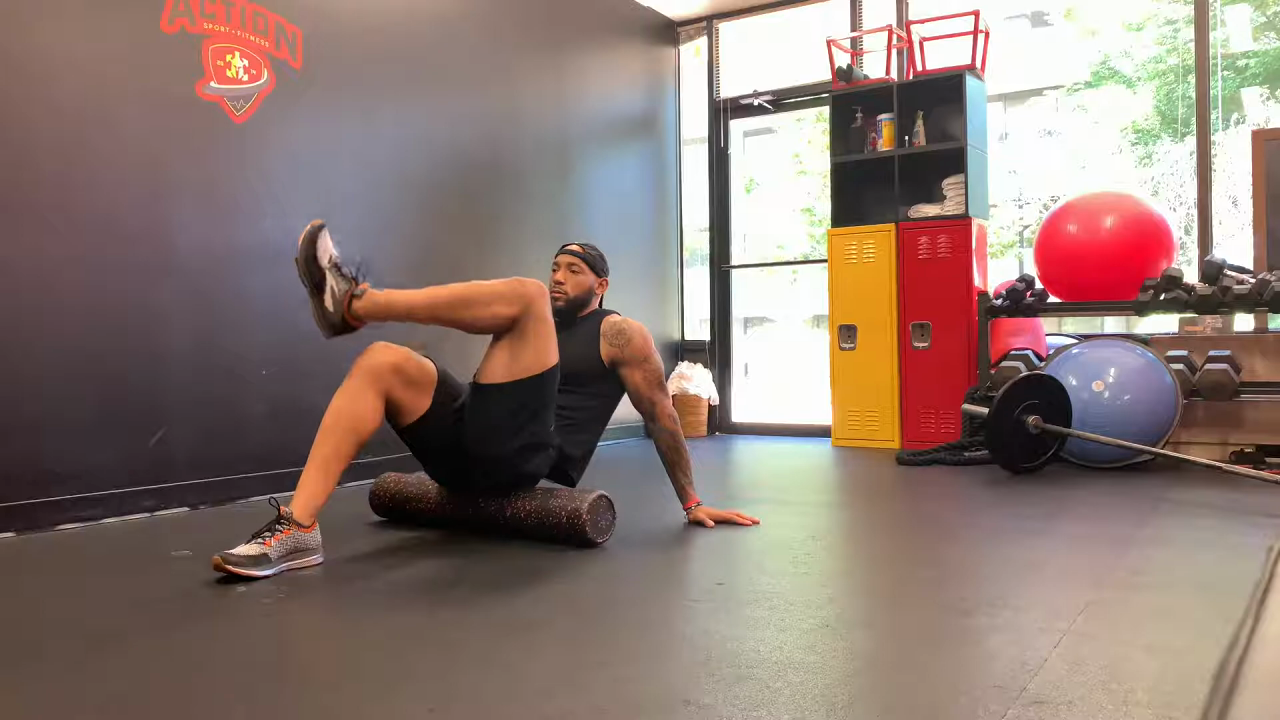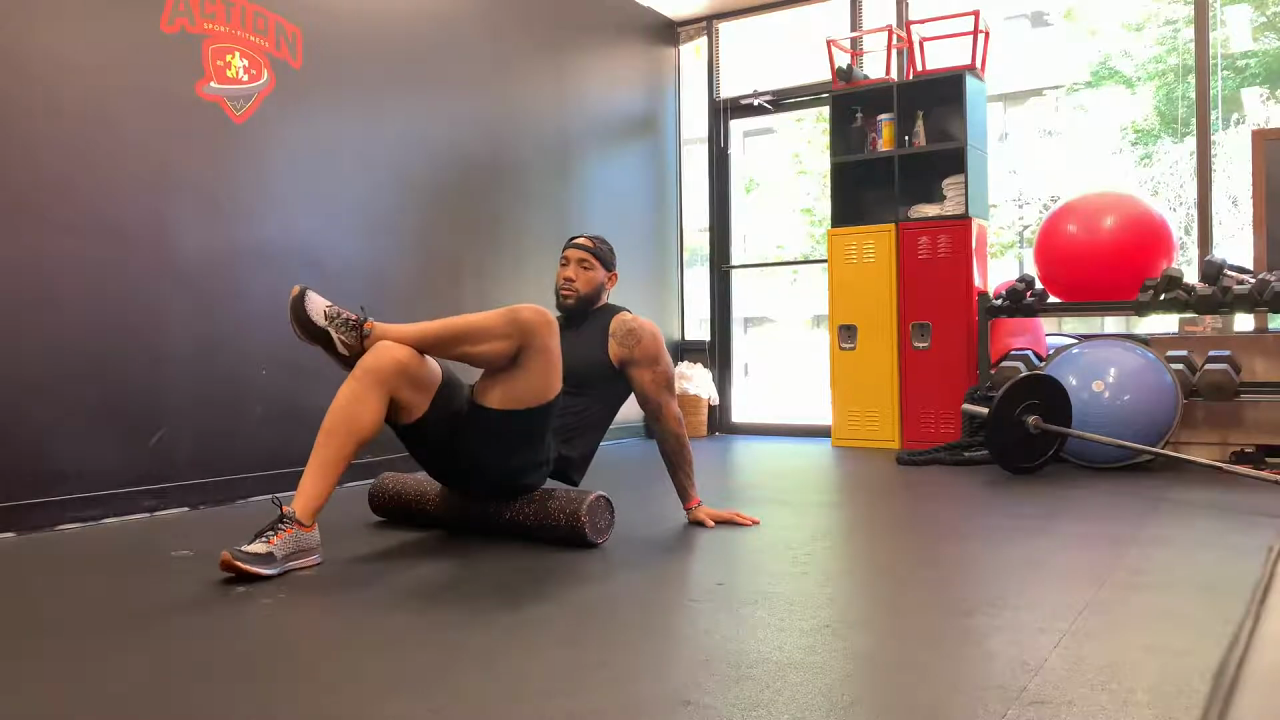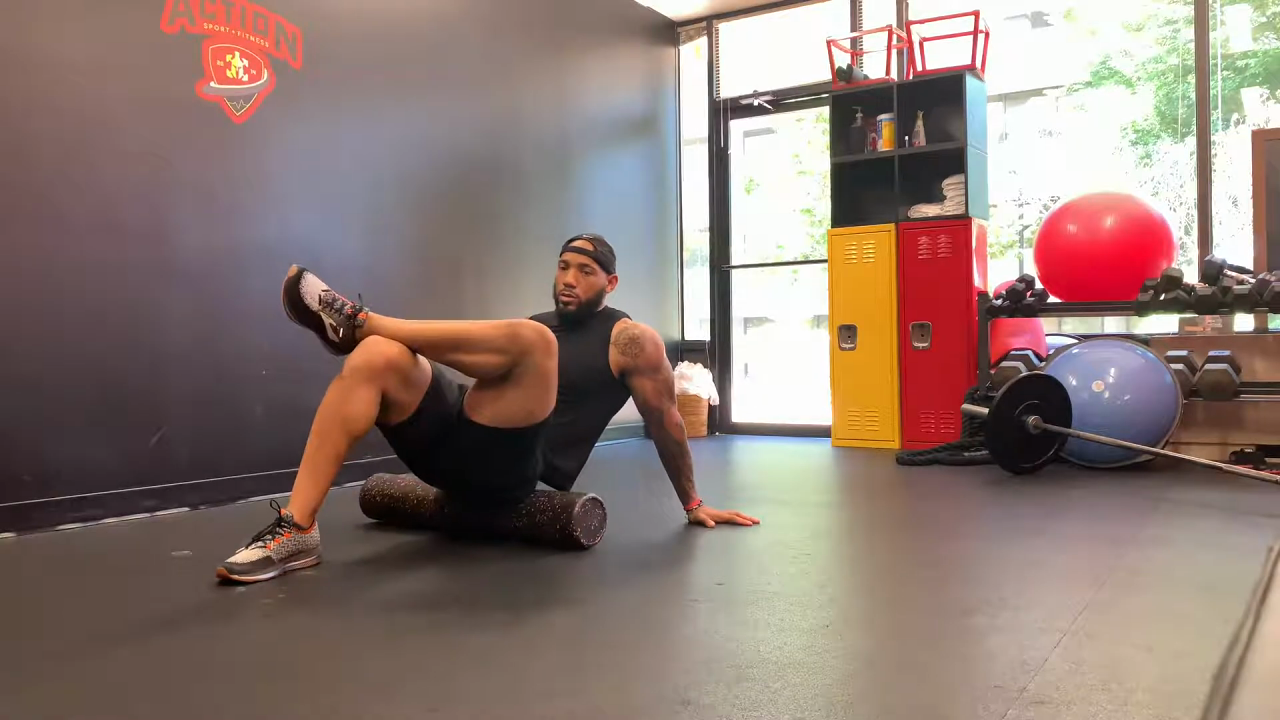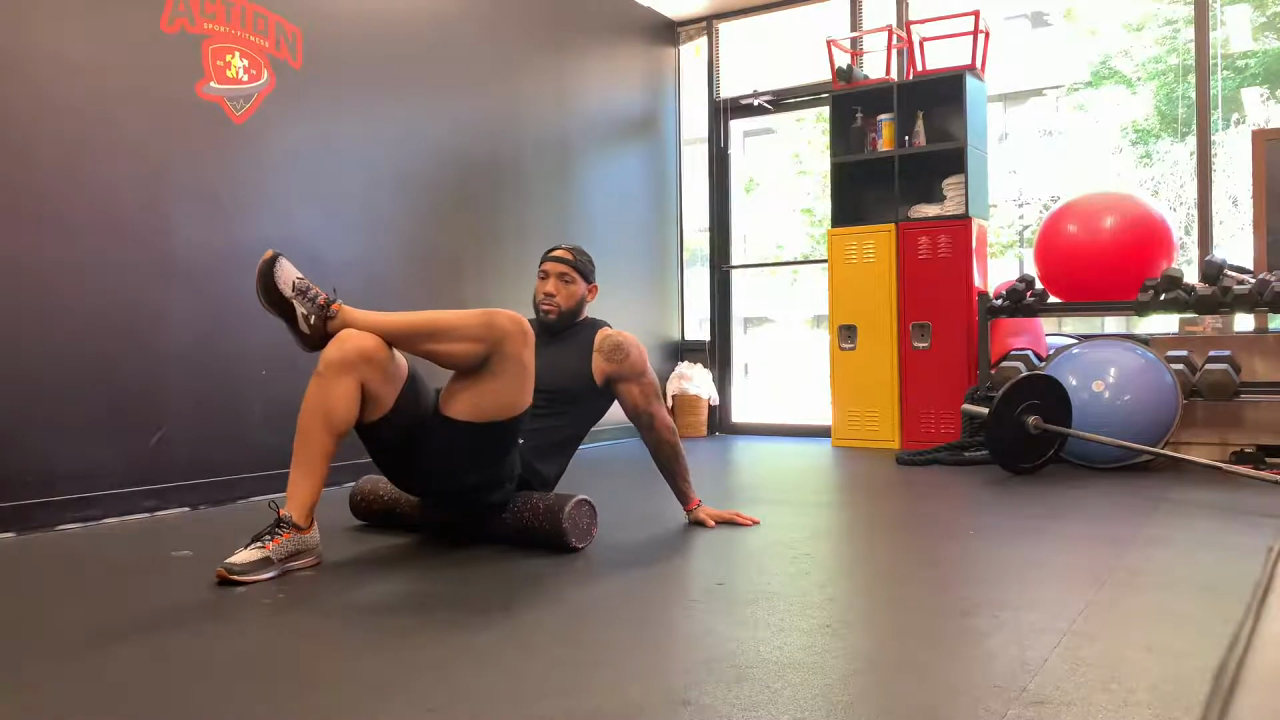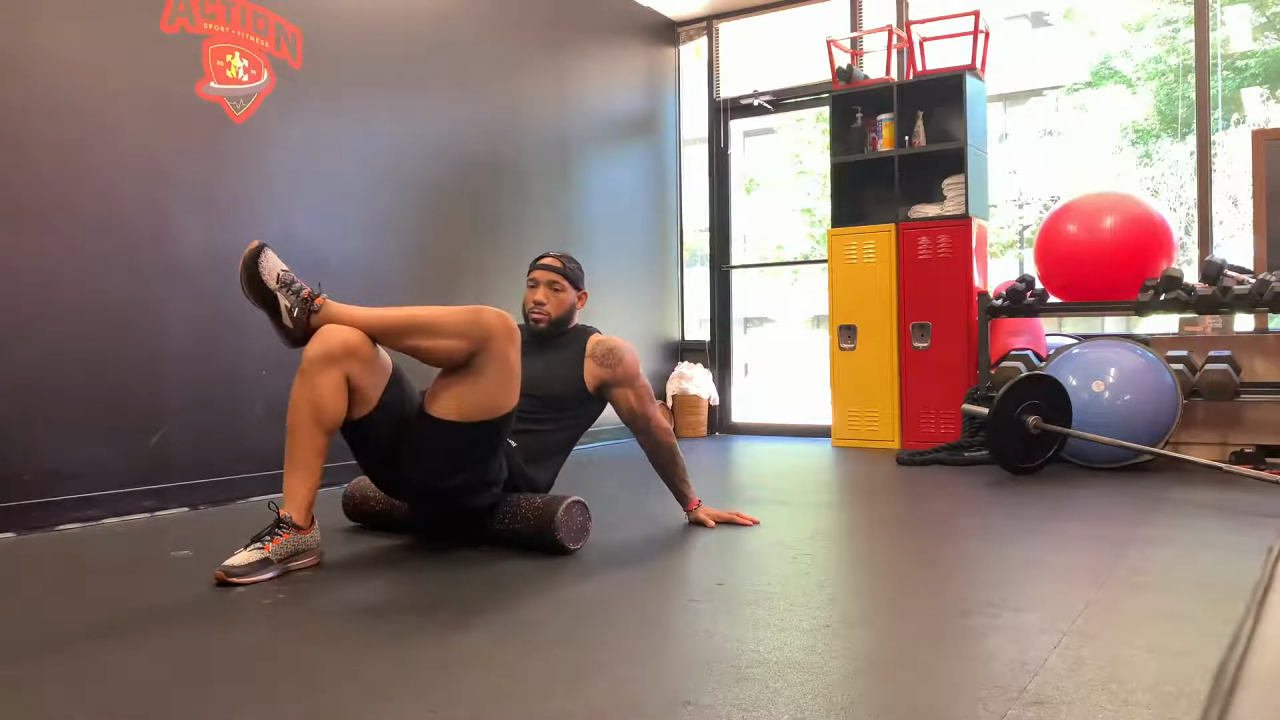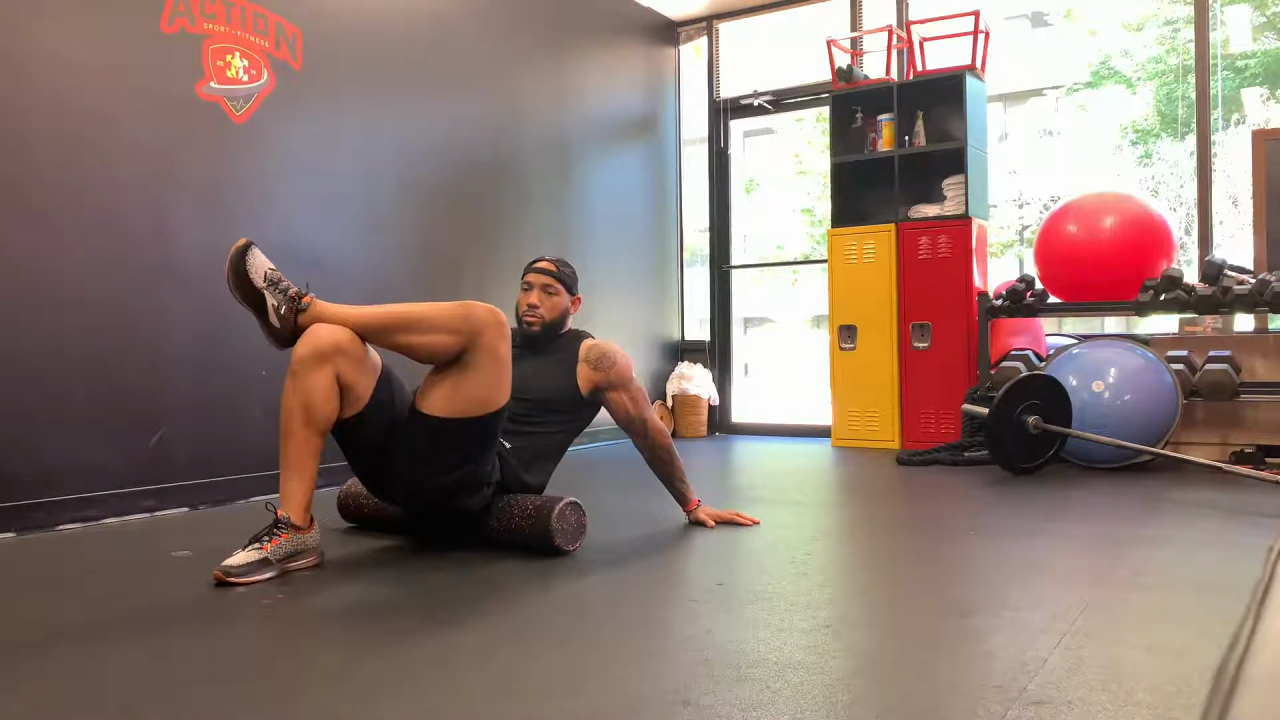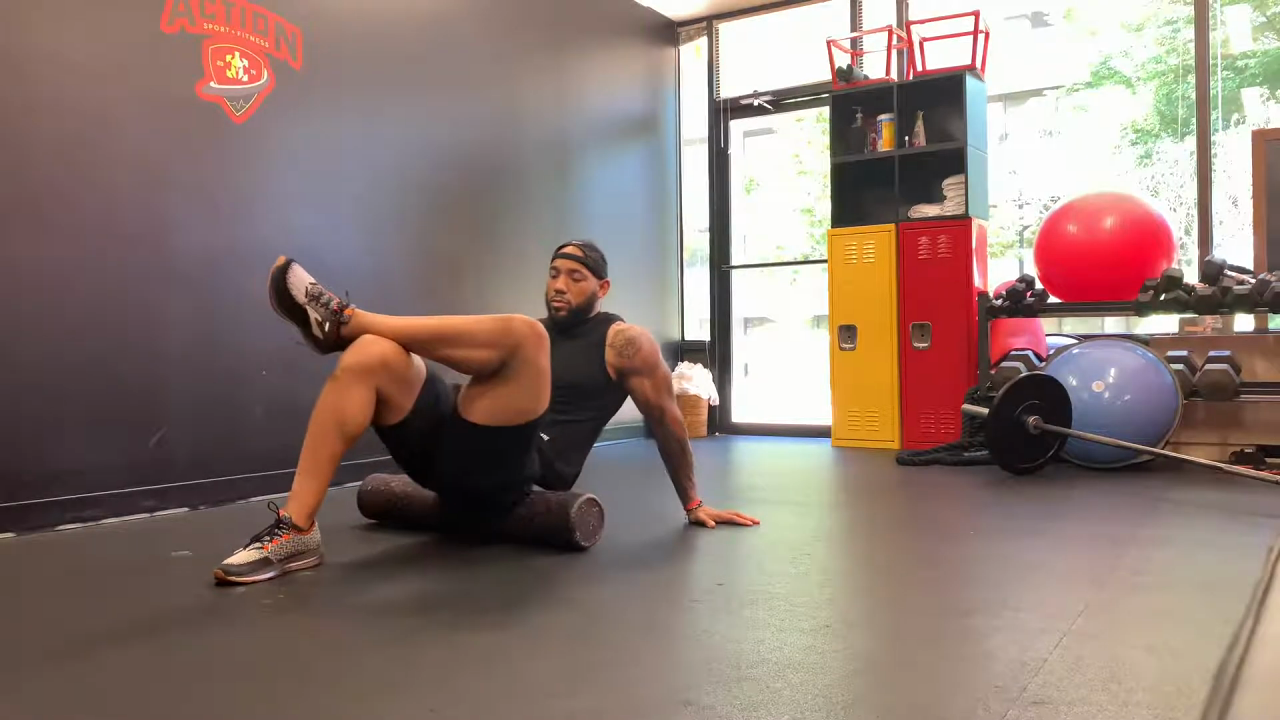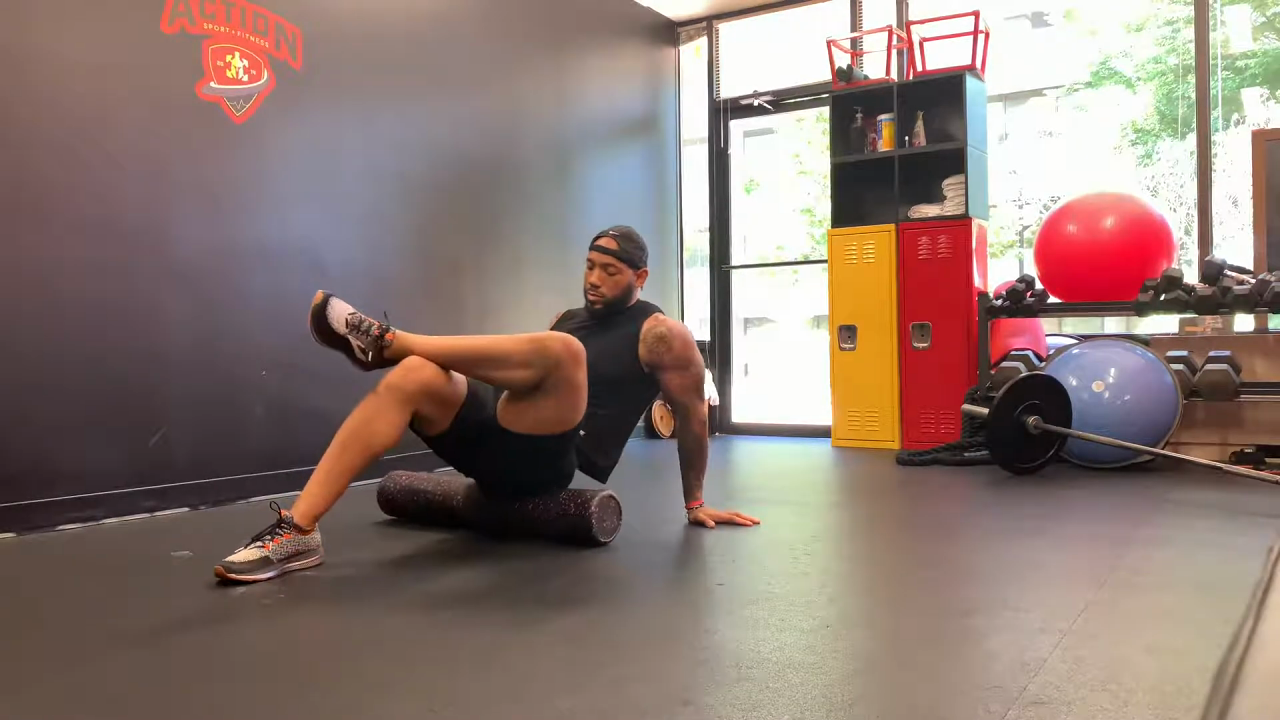
dt=0.5s
person 1, frame 1
left shoulder: (620, 335)
right shoulder: (542, 331)
left elbow: (660, 415)
left wrist: (691, 502)
left hip: (519, 451)
right hip: (472, 446)
left knee: (525, 295)
right knee: (382, 362)
left ankle: (352, 303)
right ankle: (299, 527)
person 1, frame 2
left shoulder: (630, 333)
right shoulder: (550, 332)
left elbow: (666, 416)
left wrist: (691, 503)
left hip: (518, 460)
right hip: (470, 447)
left knee: (530, 321)
right knee: (387, 362)
left ankle: (363, 333)
right ankle: (298, 527)
person 1, frame 3
left shoulder: (629, 340)
right shoulder: (536, 324)
left elbow: (665, 422)
left wrist: (692, 503)
left hip: (508, 466)
right hip: (457, 441)
left knee: (530, 341)
right knee: (376, 357)
left ankle: (359, 322)
right ankle: (296, 528)
person 1, frame 4
left shoulder: (612, 348)
right shoulder: (521, 341)
left elbow: (656, 425)
left wrist: (691, 503)
left hip: (486, 472)
right hip: (432, 452)
left knee: (506, 328)
right knee: (352, 350)
left ankle: (330, 315)
right ankle: (295, 530)
person 1, frame 5
left shoulder: (603, 354)
right shoulder: (511, 344)
left elbow: (653, 429)
left wrist: (692, 505)
left hip: (472, 475)
right hip: (420, 455)
left knee: (490, 325)
right knee: (335, 346)
left ankle: (312, 309)
right ankle: (295, 529)
person 1, frame 6
left shoulder: (595, 359)
right shoulder: (503, 346)
left elbow: (648, 430)
left wrist: (691, 504)
left hip: (464, 475)
right hip: (408, 456)
left knee: (482, 320)
right knee: (324, 346)
left ankle: (300, 309)
right ankle: (294, 530)
person 1, frame 7
left shoulder: (623, 342)
right shoulder: (538, 337)
left elbow: (666, 418)
left wrist: (693, 502)
left hip: (503, 469)
right hip: (451, 449)
left knee: (522, 334)
right knee: (372, 356)
left ankle: (344, 319)
right ankle: (296, 531)
person 1, frame 8
left shoulder: (661, 335)
right shoulder: (568, 318)
left elbow: (692, 415)
left wrist: (694, 502)
left hip: (546, 459)
right hip: (497, 436)
left knee: (561, 348)
right knee: (414, 378)
left ankle: (387, 340)
right ankle: (297, 530)
